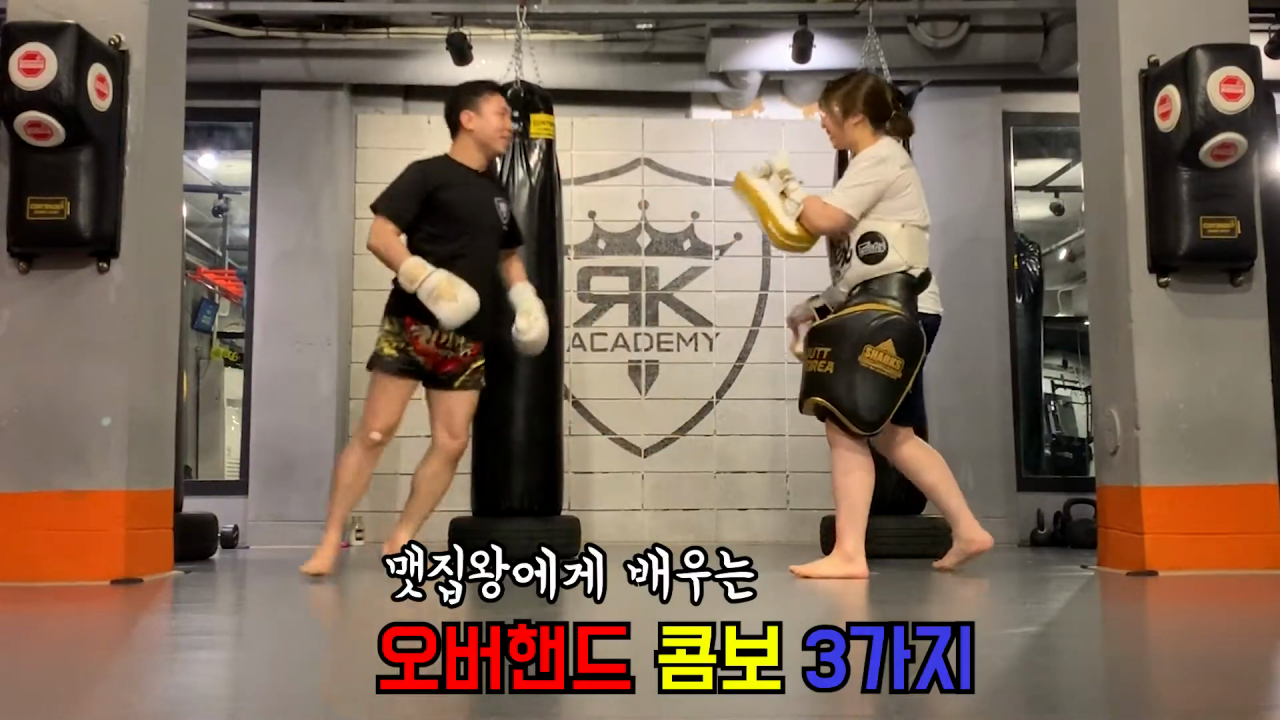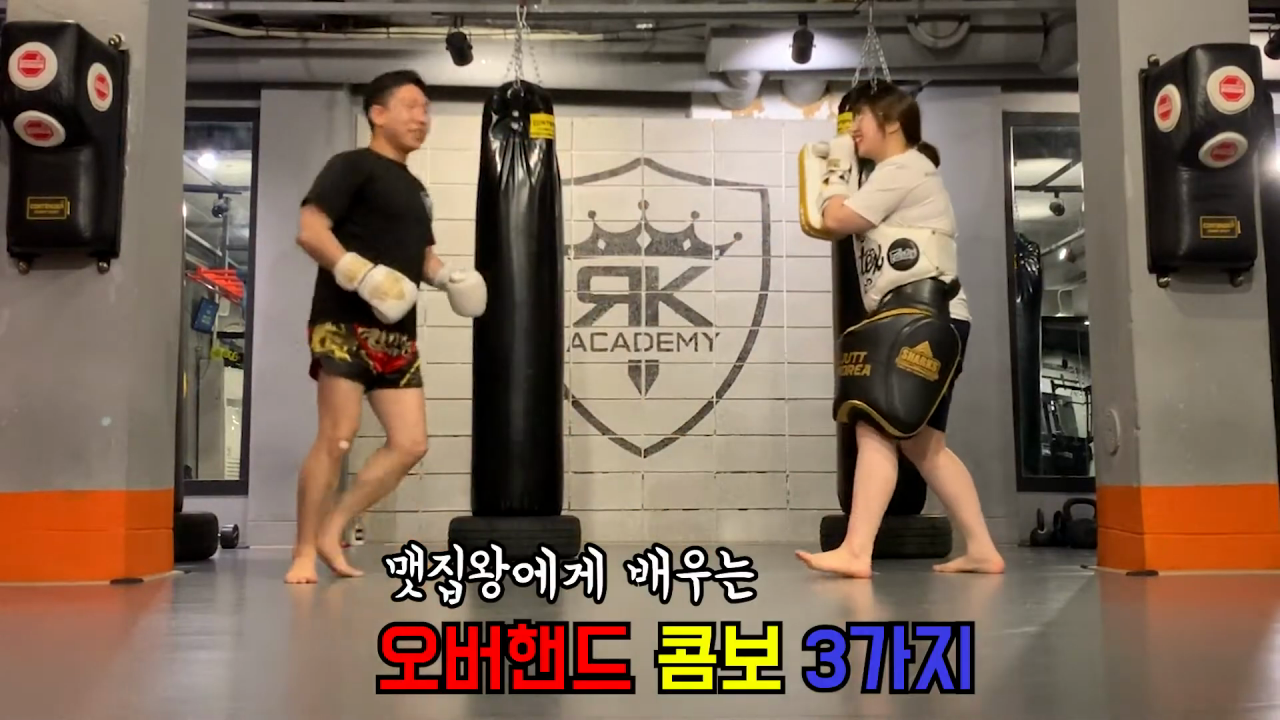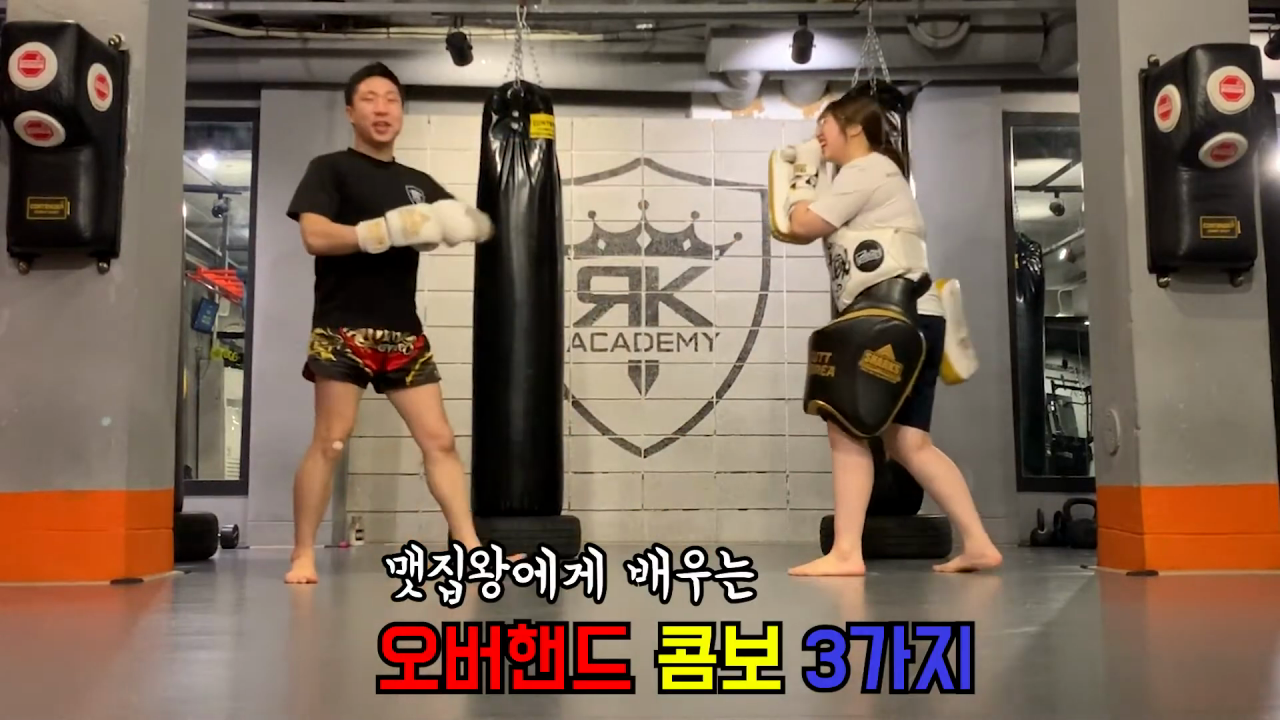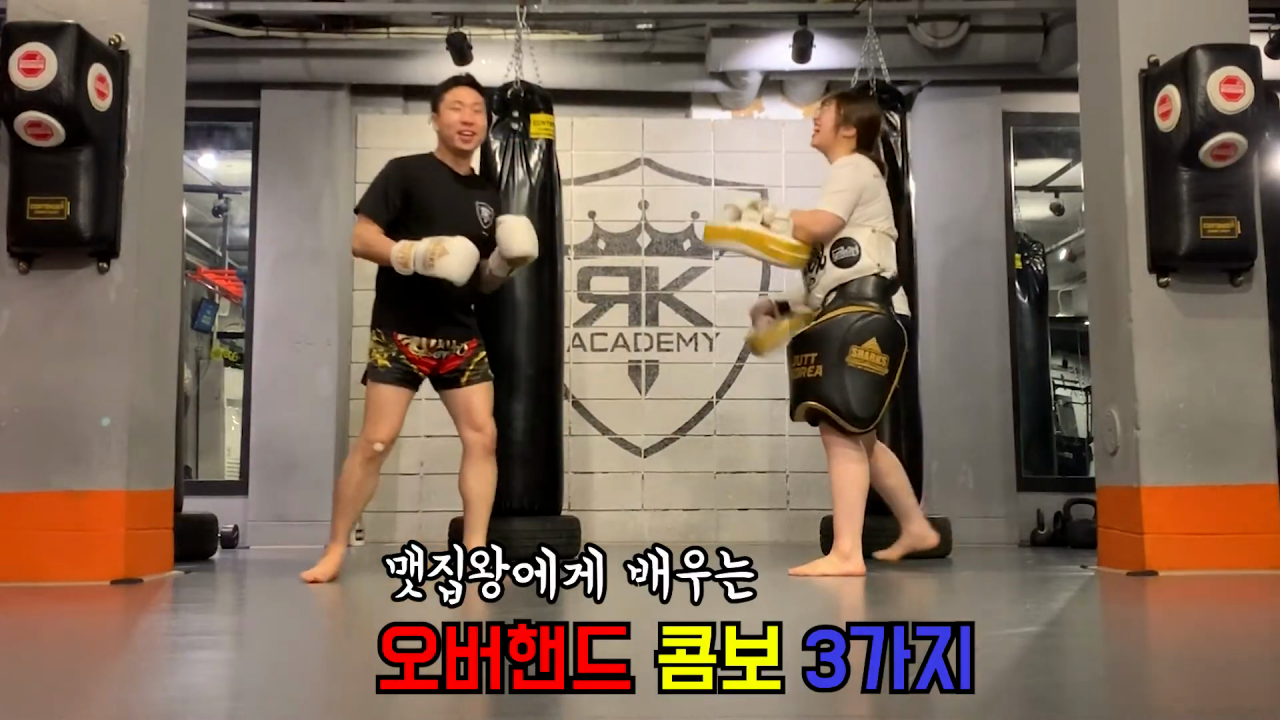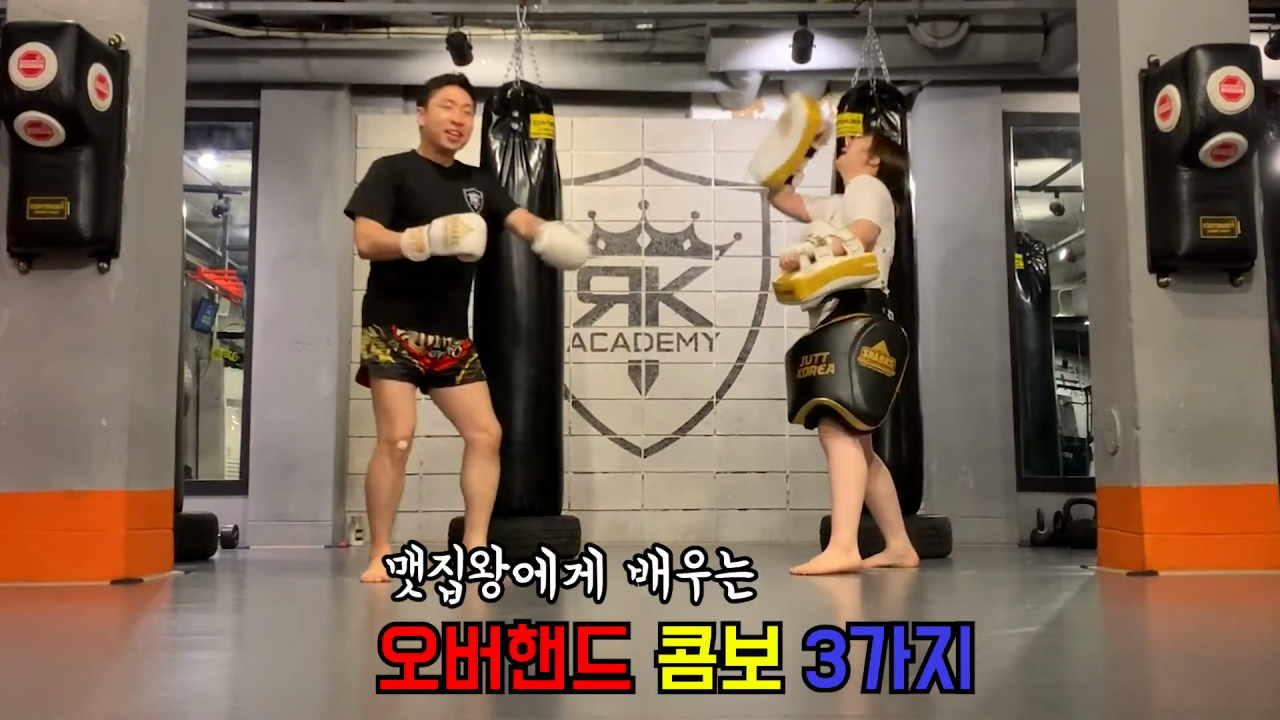
dt=0.4s
person 1, frame 1
left shoulder: (497, 192)
right shoulder: (429, 174)
left elbow: (507, 254)
right elbow: (379, 237)
left wrist: (525, 299)
right wrist: (426, 279)
left hip: (465, 335)
right hip: (412, 326)
left knee: (451, 443)
right knee: (374, 433)
left ankle: (399, 542)
right ankle: (330, 539)
person 1, frame 2
left shoulder: (414, 186)
right shoulder: (350, 167)
right elbow: (309, 231)
left wrist: (451, 279)
right wrist: (362, 275)
left hip: (397, 336)
right hip: (344, 326)
left knee: (408, 445)
right knee: (336, 439)
left ankle: (332, 527)
right ankle: (304, 552)
person 1, frame 3
left shoulder: (416, 182)
right shoulder: (329, 169)
left elbow: (472, 221)
right elbow: (315, 236)
left wrist: (464, 224)
right wrist: (389, 230)
left hip: (404, 333)
right hip: (343, 329)
left knee: (439, 440)
right knee: (331, 442)
left ankle: (471, 551)
right ankle: (303, 555)
person 1, frame 4
left shoulder: (487, 198)
right shoulder: (406, 172)
right elbow: (364, 239)
left wrist: (509, 260)
right wrist: (420, 255)
left hip: (460, 336)
right hip: (397, 334)
left knee: (482, 438)
right knee: (376, 441)
left ankle: (474, 555)
right ankle: (334, 550)
person 1, frame 5
left shoulder: (479, 183)
right shoulder: (393, 171)
left elbow: (521, 222)
right elbow: (366, 240)
left wrist: (551, 236)
right wrist: (432, 236)
left hip: (451, 334)
right hip: (394, 329)
left knee: (484, 435)
right knee: (395, 439)
left ankle: (474, 553)
right ankle: (379, 555)
person 2, frame 1
left shoulder: (877, 160)
right shoulder: (878, 160)
left elbow: (823, 220)
left wrist: (788, 183)
right wrist: (818, 305)
left knee: (846, 428)
right knee: (895, 434)
left ankle: (848, 555)
right ankle: (967, 531)
person 2, frame 2
left shoulder: (901, 169)
right shoulder: (907, 174)
left elbow: (837, 220)
left wrist: (837, 170)
left knee: (876, 428)
right knee: (921, 443)
left ankle: (856, 550)
right ankle: (981, 549)
person 2, frame 3
left shoulder: (863, 172)
right shoulder: (879, 176)
left elbow: (802, 225)
right hip: (910, 319)
left knee: (848, 430)
right knee: (909, 441)
left ankle: (846, 553)
right ankle: (976, 543)
person 2, frame 4
left shoulder: (853, 168)
right shoulder: (853, 175)
left elbow: (816, 227)
right elbow: (827, 261)
left wrist: (767, 218)
right wrist: (786, 305)
right hip: (857, 319)
left knee: (839, 431)
right knee: (856, 435)
left ankle: (846, 553)
right ankle: (915, 526)
person 2, frame 5
left shoulder: (868, 188)
right shoulder: (839, 204)
left elbow: (861, 236)
right elbow: (783, 199)
left knee: (837, 431)
right knee: (853, 440)
left ankle: (842, 546)
right ankle: (899, 546)
